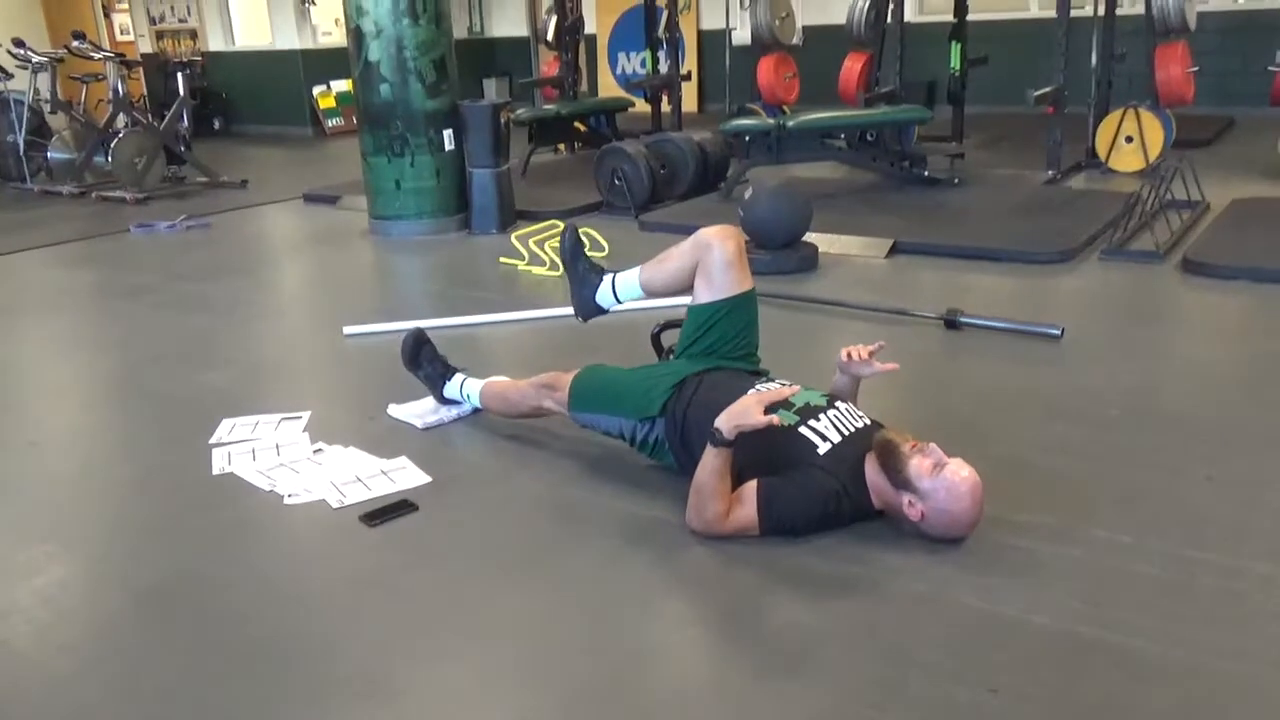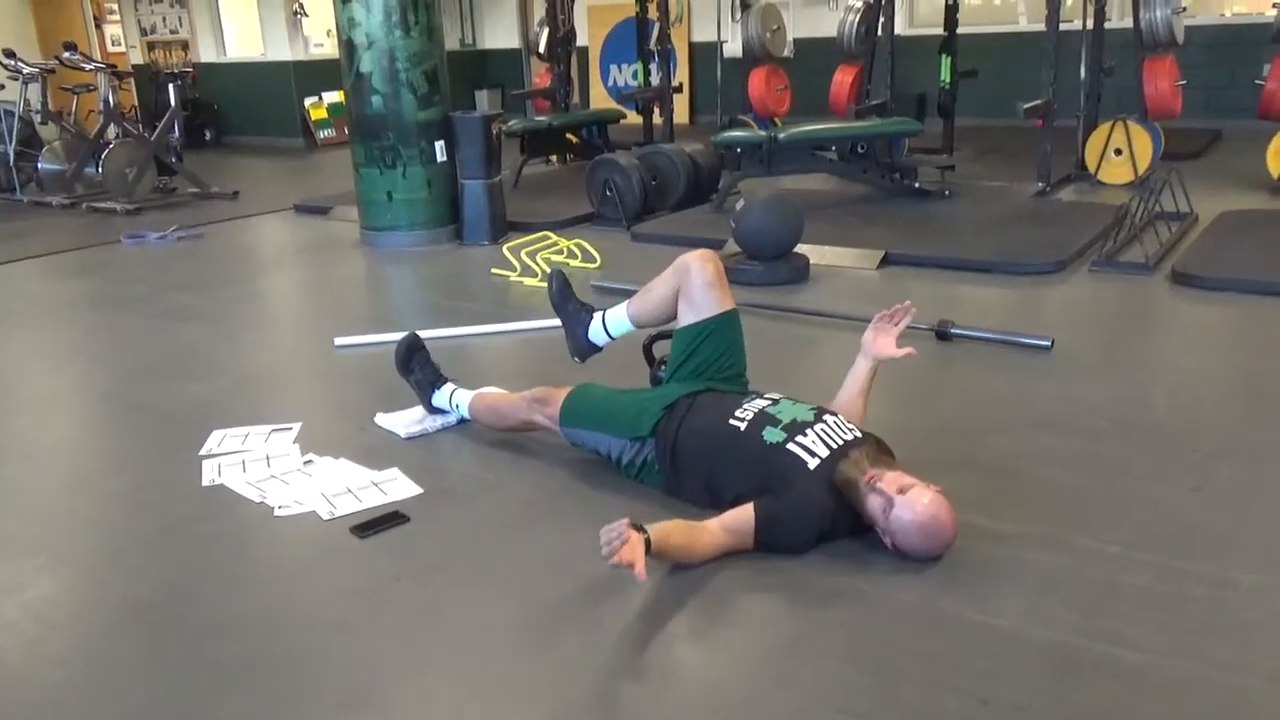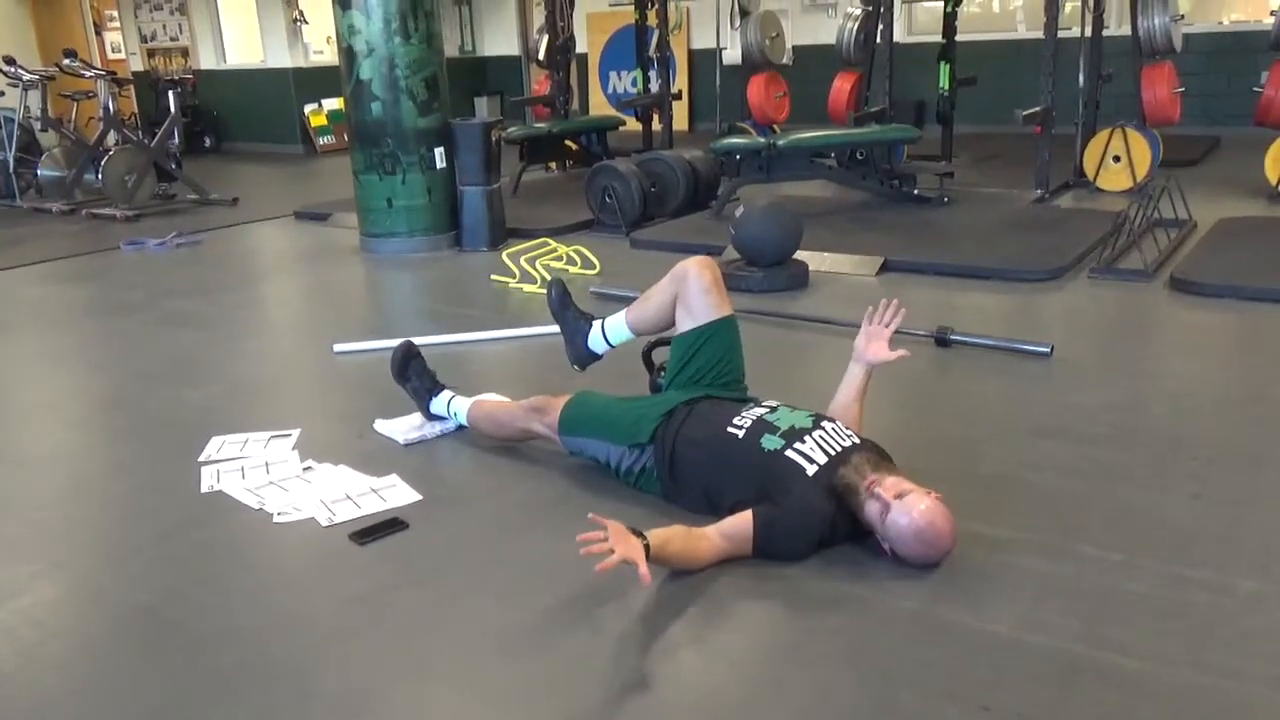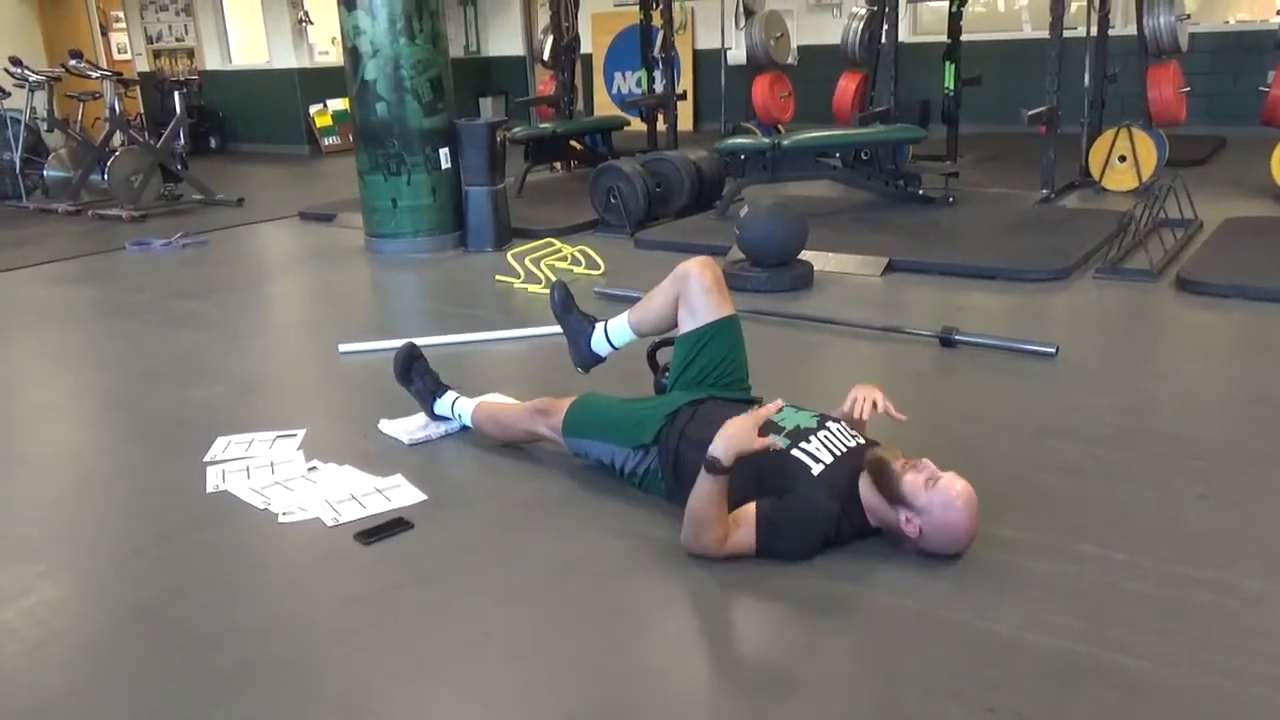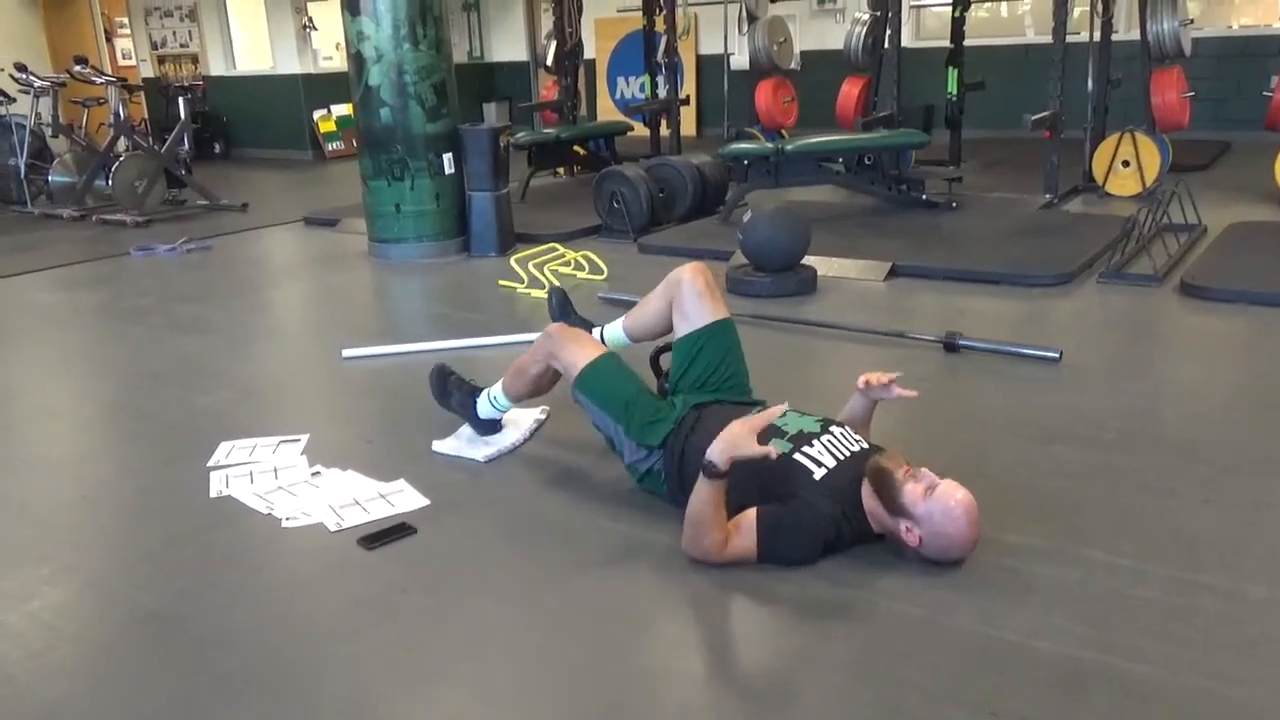
dt=1s
person 1, frame 1
left shoulder: (824, 497)
right shoulder: (880, 448)
left elbow: (707, 519)
left wrist: (724, 430)
right wrist: (847, 376)
left hip: (678, 407)
right hip: (732, 376)
left knee: (550, 389)
right knee: (720, 242)
left ankle: (456, 387)
right ankle: (601, 291)
person 1, frame 2
left shoulder: (810, 511)
right shoulder: (876, 461)
left elbow: (708, 538)
left wrist: (644, 539)
right wrist: (869, 359)
left hip: (664, 433)
right hip: (723, 397)
left knee: (541, 403)
right knee: (699, 266)
left ankle: (448, 398)
right ankle: (594, 329)
person 1, frame 3
left shoulder: (810, 518)
right shoulder: (874, 465)
left elbow: (707, 544)
left wrist: (643, 545)
right wrist: (862, 363)
left hip: (663, 442)
right hip: (721, 404)
left knee: (539, 412)
right knee: (697, 272)
left ankle: (445, 404)
right ankle: (593, 337)
person 1, frame 4
left shoulder: (818, 516)
right shoulder: (879, 467)
left elbow: (703, 541)
left wrist: (720, 456)
right wrist: (862, 399)
left hip: (669, 440)
right hip: (718, 401)
left knee: (542, 415)
right knee: (697, 273)
left ankle: (448, 405)
right ankle: (596, 340)
person 1, frame 5
left shoulder: (820, 523)
right shoulder: (880, 472)
left elbow: (702, 545)
left wrist: (718, 459)
right wrist: (868, 397)
left hip: (670, 443)
right hip: (725, 406)
left knee: (555, 340)
right knee: (690, 277)
left ankle: (483, 408)
right ankle: (598, 340)
